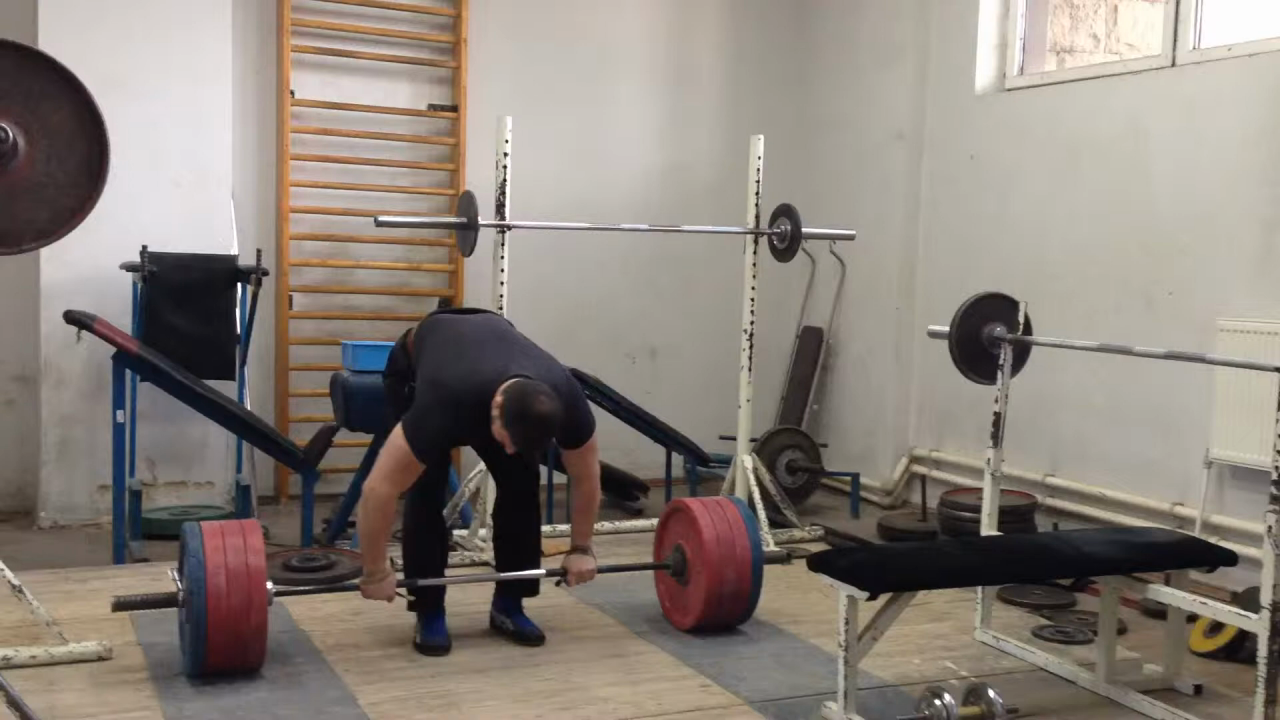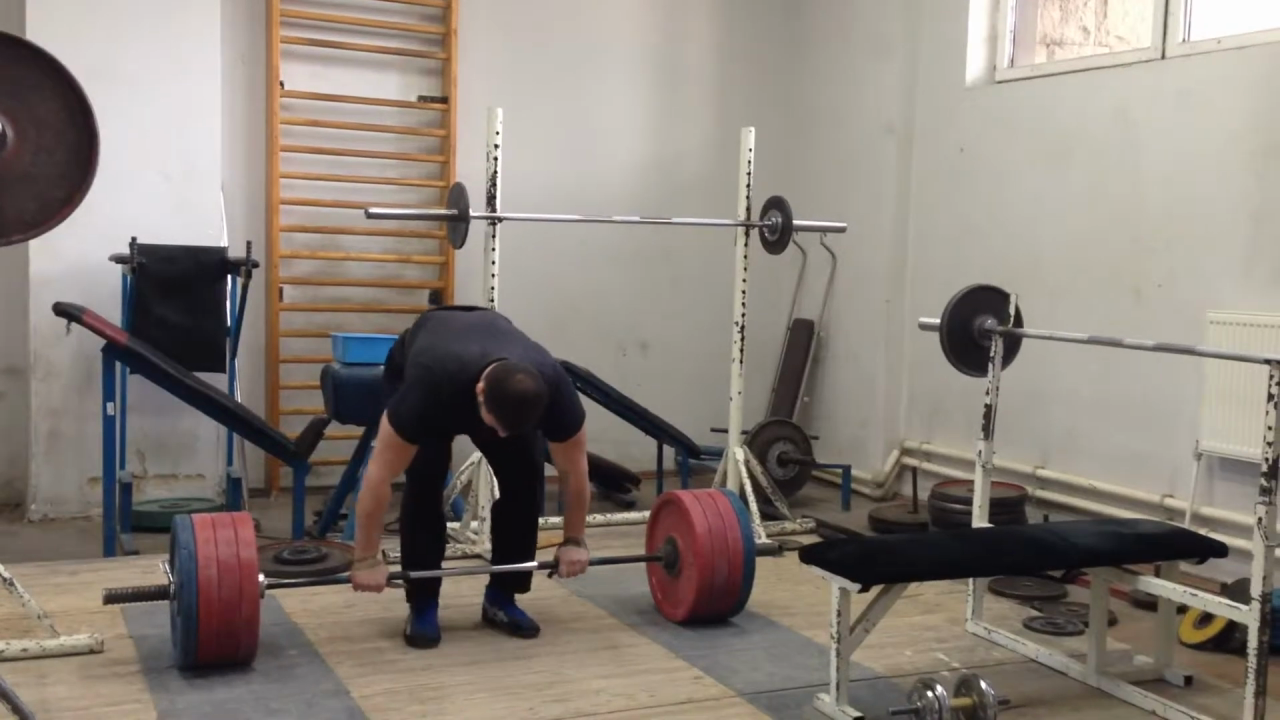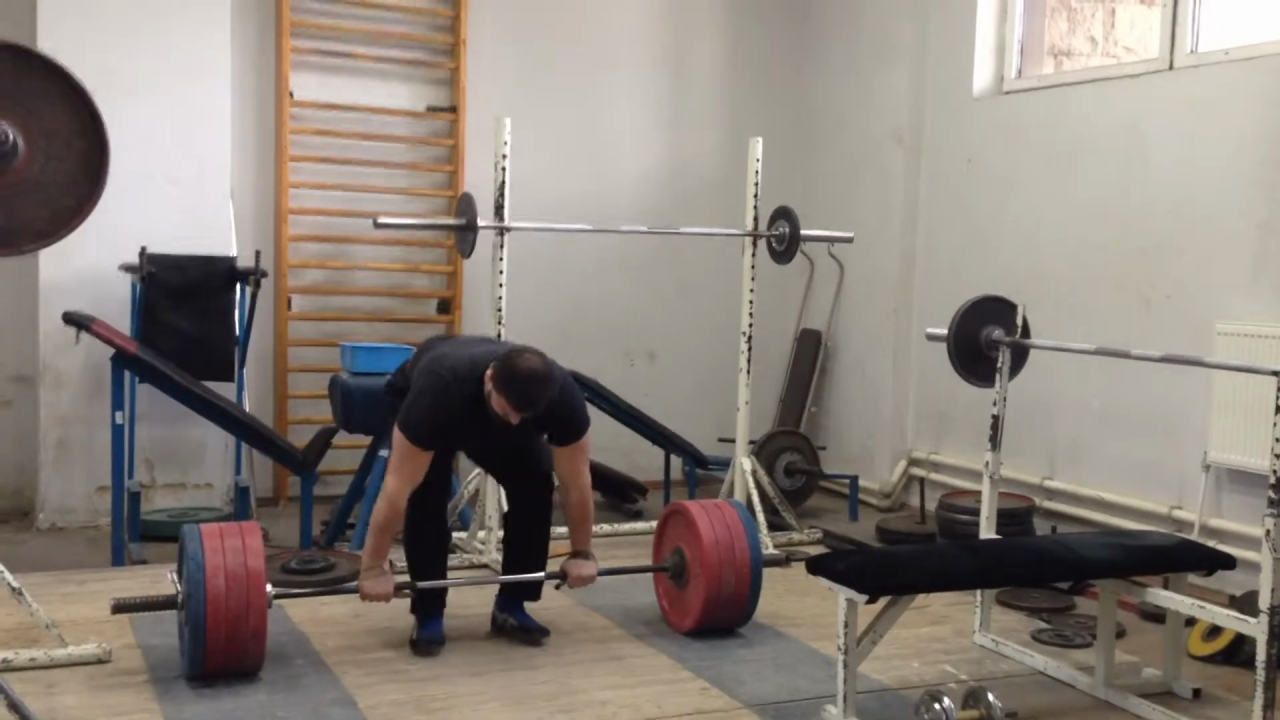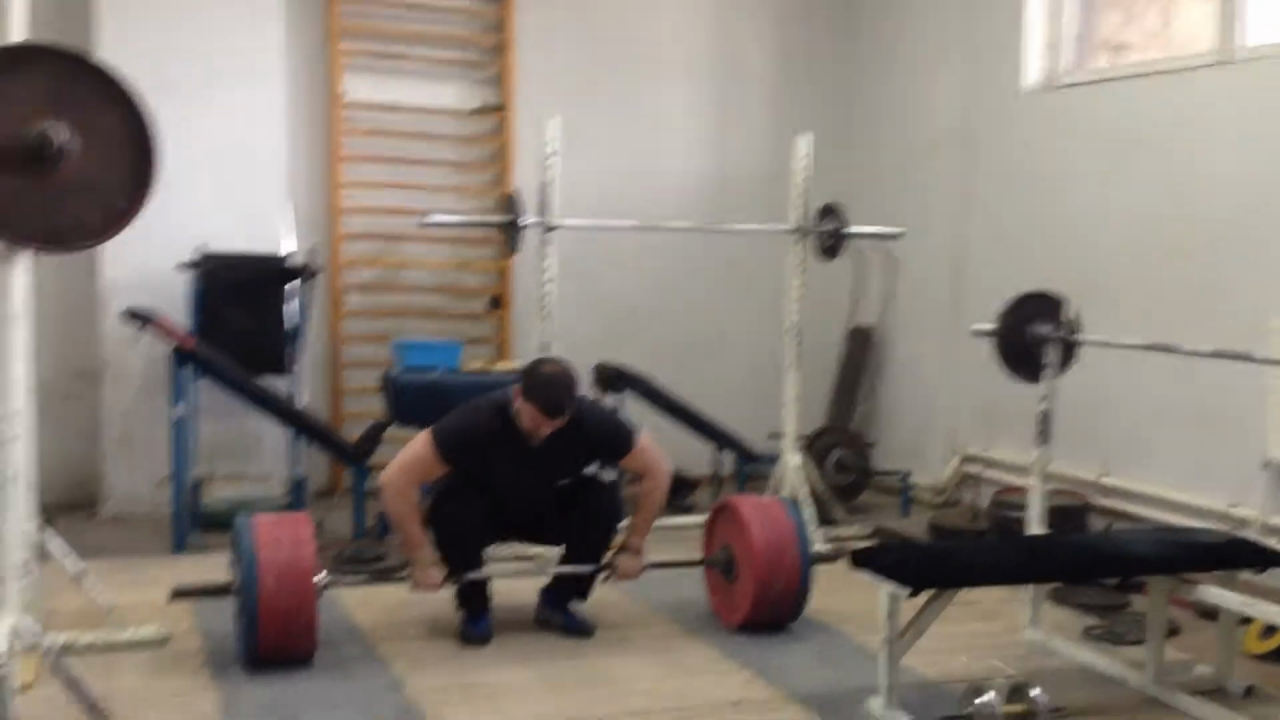
dt=0.7s
person 1, frame 1
left shoulder: (566, 401)
right shoulder: (444, 406)
left elbow: (585, 475)
right elbow: (378, 489)
left wrist: (581, 548)
right wrist: (375, 574)
right hip: (414, 365)
left knee: (522, 482)
right knee: (427, 488)
left ankle: (507, 605)
right ankle: (429, 612)
person 1, frame 2
left shoulder: (554, 389)
right shoulder: (428, 385)
left elbow: (573, 470)
right elbow: (379, 474)
left wrist: (574, 540)
right wrist: (366, 559)
right hip: (415, 361)
left knee: (525, 476)
right knee: (426, 480)
left ankle: (501, 597)
right ankle: (422, 605)
person 1, frame 3
left shoulder: (561, 395)
right shoulder: (439, 387)
left elbow: (575, 479)
right elbow: (398, 486)
left wrist: (582, 553)
right wrist: (374, 568)
right hip: (432, 416)
left knee: (535, 488)
right knee: (428, 497)
left ankle: (510, 605)
right ankle: (428, 612)
person 1, frame 4
left shoulder: (592, 422)
right shoulder: (479, 420)
left elbow: (657, 471)
right elbow: (395, 479)
left wrist: (632, 547)
right wrist: (422, 561)
left hip: (547, 507)
right hip: (481, 503)
left knee: (604, 503)
right knee: (452, 510)
left ankle: (556, 601)
right ankle: (474, 608)
